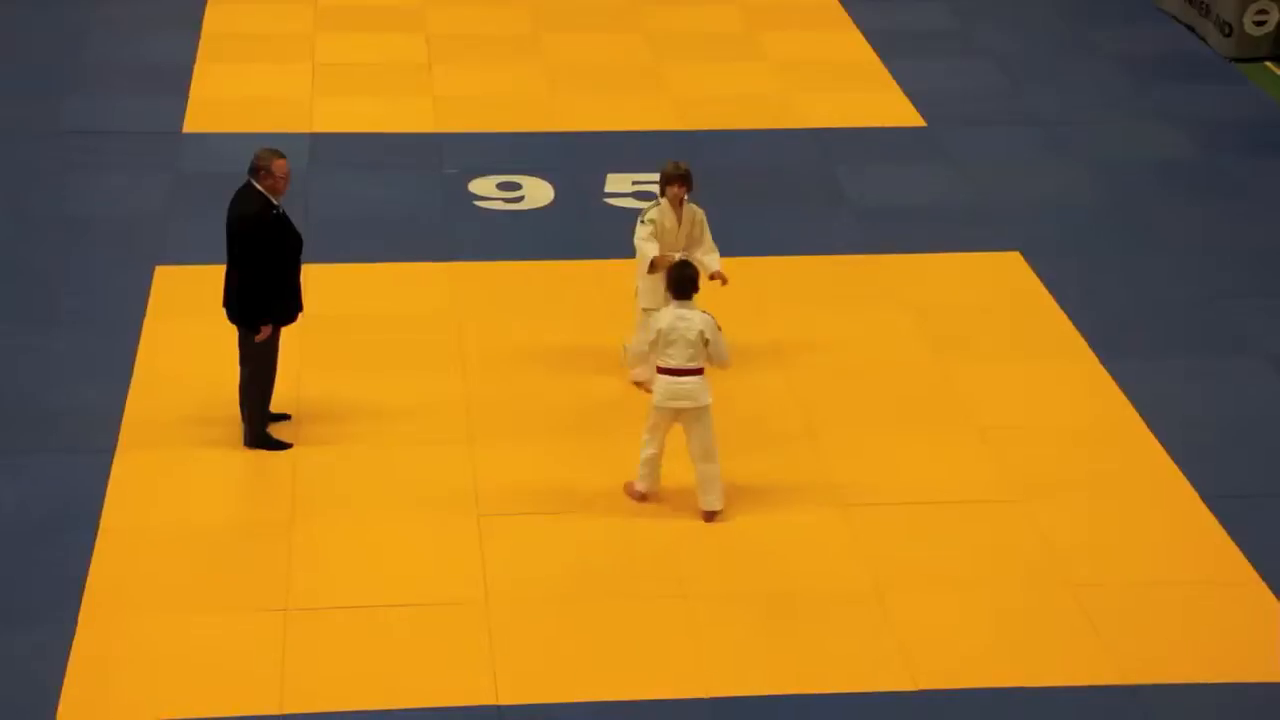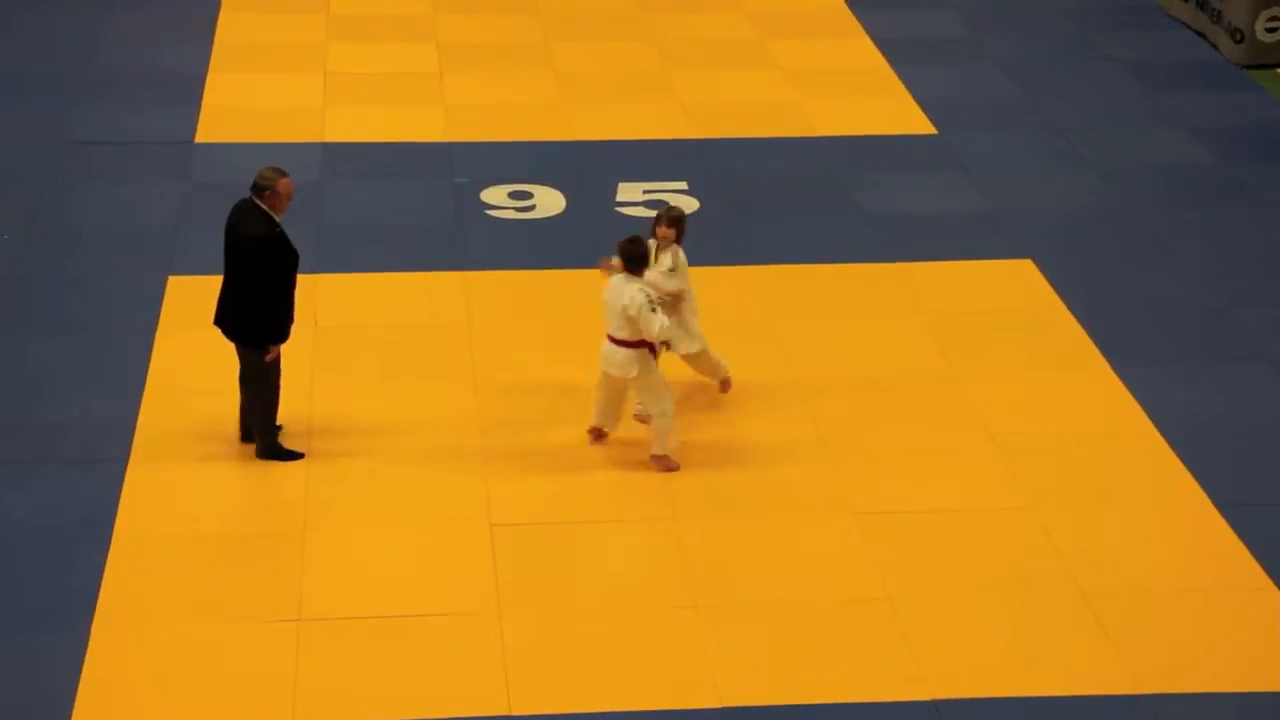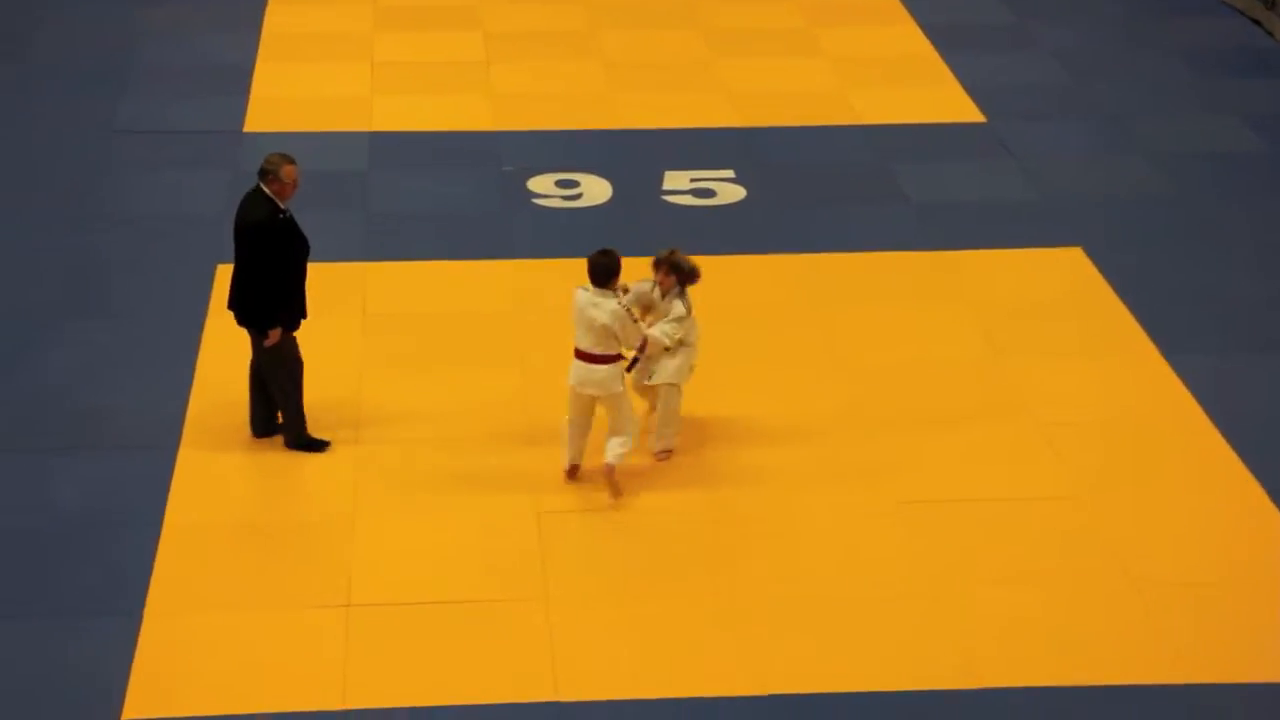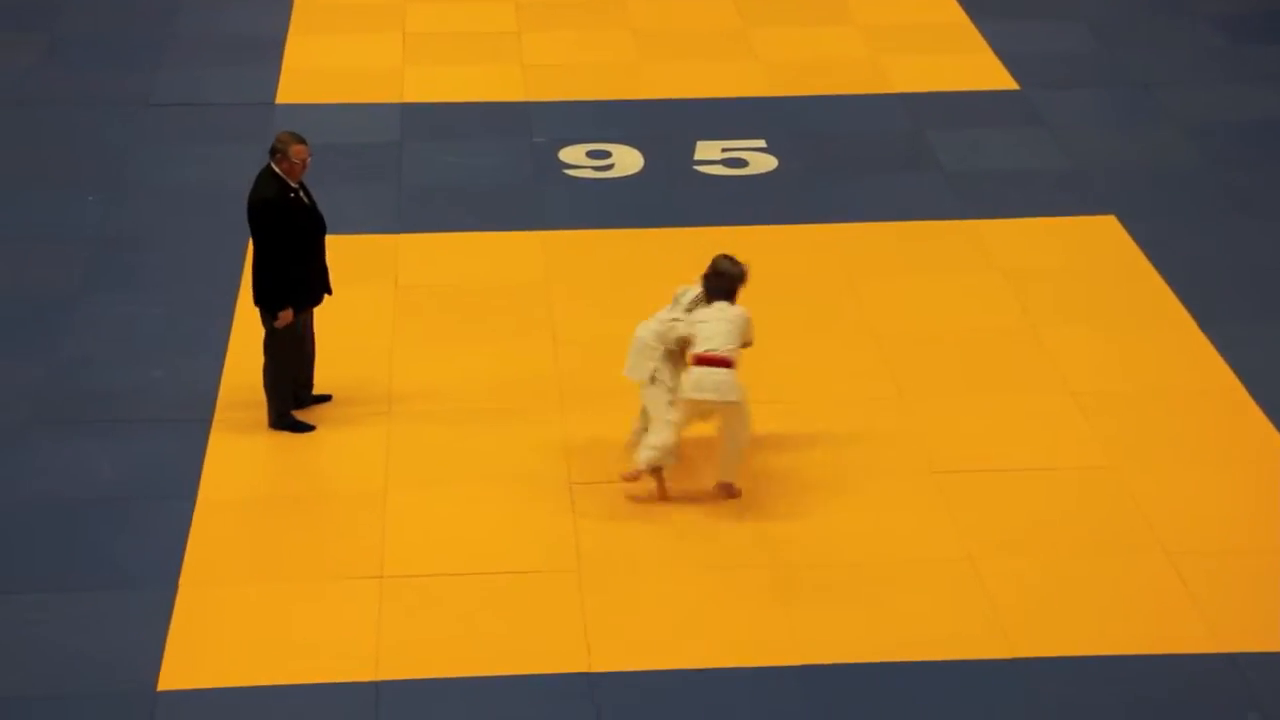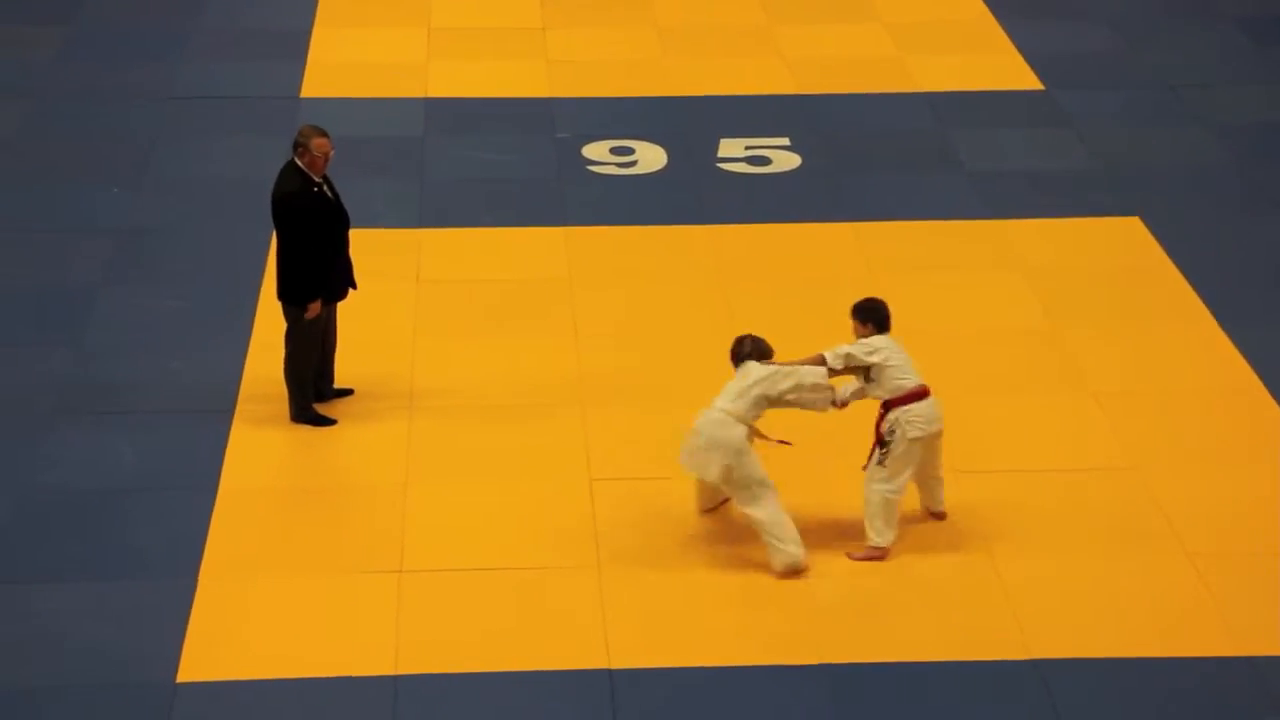
dt=0.7s
person 1, frame 1
left shoulder: (249, 195)
right shoulder: (255, 213)
right elbow: (256, 270)
right wrist: (265, 317)
left hip: (252, 299)
right hip: (257, 304)
left knee: (255, 362)
right knee: (259, 365)
left ankle: (256, 412)
right ankle: (255, 432)
person 1, frame 2
left shoulder: (243, 209)
right shoulder: (263, 235)
right elbow: (265, 292)
right wrist: (273, 336)
left hip: (239, 312)
right hip: (255, 320)
left knee: (253, 372)
right knee: (264, 379)
left ankle: (251, 427)
right ankle: (267, 444)
person 1, frame 3
left shoulder: (258, 200)
right shoulder: (263, 219)
right elbow: (264, 275)
right wrist: (273, 321)
left hip: (259, 303)
right hip: (266, 308)
left knee: (265, 363)
right knee: (286, 366)
left ankle: (263, 423)
right ankle: (295, 433)
person 1, frame 4
left shoulder: (288, 180)
right shoulder: (268, 197)
right elbow: (273, 256)
right wrist: (282, 303)
left hip: (298, 282)
right hip: (281, 290)
left knee: (302, 343)
right knee: (282, 349)
left ankle: (300, 394)
right ankle: (280, 414)
person 1, frame 5
left shoulder: (313, 174)
right shoulder: (292, 191)
right elbow: (297, 249)
right wrist: (311, 295)
left hip: (322, 275)
right hip: (305, 283)
left knee: (325, 337)
right knee: (303, 344)
left ankle: (322, 388)
right ankle: (301, 408)
person 2, frame 1
left shoulder: (659, 319)
right shoulder: (706, 321)
left elbow: (644, 352)
right elbow: (722, 359)
left hip: (666, 387)
right hip: (695, 389)
left knee: (653, 439)
right knee: (704, 449)
left ankle: (642, 488)
right ankle: (710, 505)
person 2, frame 2
left shoulder: (613, 283)
right shoulder: (644, 296)
right elbow: (658, 333)
right wrist: (662, 313)
left hip: (610, 352)
right hip: (635, 359)
left knee: (609, 392)
right knee: (662, 405)
left ankle: (598, 426)
right ankle: (659, 454)
person 2, frame 3
left shoulder: (578, 296)
right shoulder: (619, 310)
right elbow: (635, 343)
right wrist: (638, 322)
left hip: (580, 369)
right hip: (607, 374)
left knee: (577, 419)
right knee: (622, 427)
left ankle: (572, 465)
right ankle: (611, 464)
person 2, frame 4
left shoulder: (697, 316)
right shoulder: (741, 315)
left elbow: (680, 339)
right elbow: (747, 341)
left hip: (697, 379)
right hip: (724, 379)
left knee: (672, 425)
right knee: (734, 432)
right ankle: (726, 482)
person 2, frame 5
left shoulder: (870, 347)
right shoulder: (885, 348)
left elbow: (827, 361)
right elbow: (863, 384)
left wrist: (786, 365)
right wrist: (835, 399)
left hip: (907, 418)
right hip: (927, 410)
left knee: (881, 479)
right knee: (926, 467)
left ankle: (878, 545)
right ankle: (936, 507)
person 3, frame 1
left shoulder: (695, 214)
right shoulder: (652, 212)
left elbow: (704, 245)
right elbow: (643, 240)
left wrist: (714, 269)
right wrist: (655, 258)
right hip: (654, 271)
right knee: (649, 319)
right ankle: (641, 372)
person 3, frame 2
left shoulder: (675, 257)
right shoulder: (651, 247)
left elbow: (670, 285)
left wrist: (640, 277)
right wrist: (615, 265)
left hip: (678, 310)
left knee: (694, 352)
left ankle: (720, 372)
right ankle: (644, 403)
person 3, frame 3
left shoulder: (681, 305)
right shoulder: (650, 289)
left elbow: (666, 334)
right elbow: (632, 298)
left hip: (678, 347)
right hip: (656, 342)
left knee: (668, 390)
right knee: (640, 382)
left ankle: (663, 444)
right ankle: (655, 402)
person 3, frame 4
left shoulder: (706, 298)
right shoulder: (696, 297)
right elbow: (674, 328)
left hip: (661, 349)
right hip: (653, 346)
left knee: (655, 399)
right knee: (665, 404)
right ankle: (650, 462)
person 3, frame 5
left shoulder: (746, 375)
right shoulder: (768, 374)
left hip: (704, 429)
right hip: (727, 439)
left knee: (711, 463)
right knee: (761, 494)
left ankle: (710, 500)
right ankle: (789, 558)
